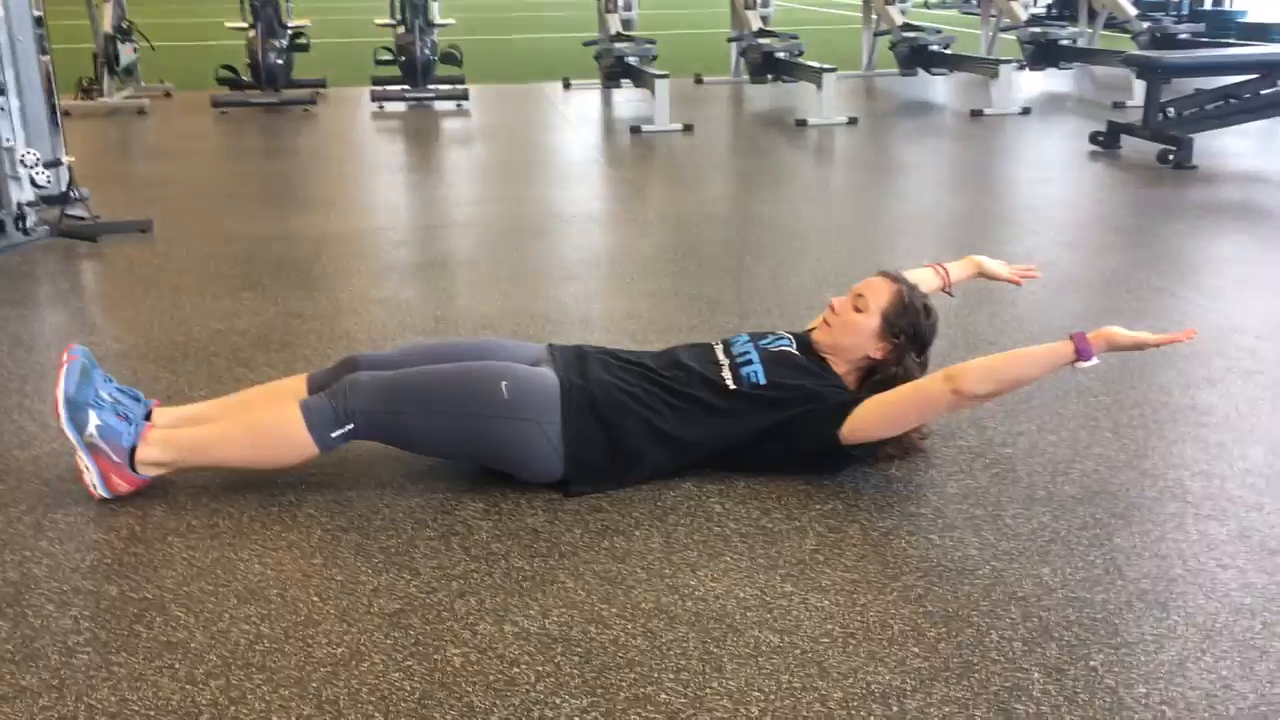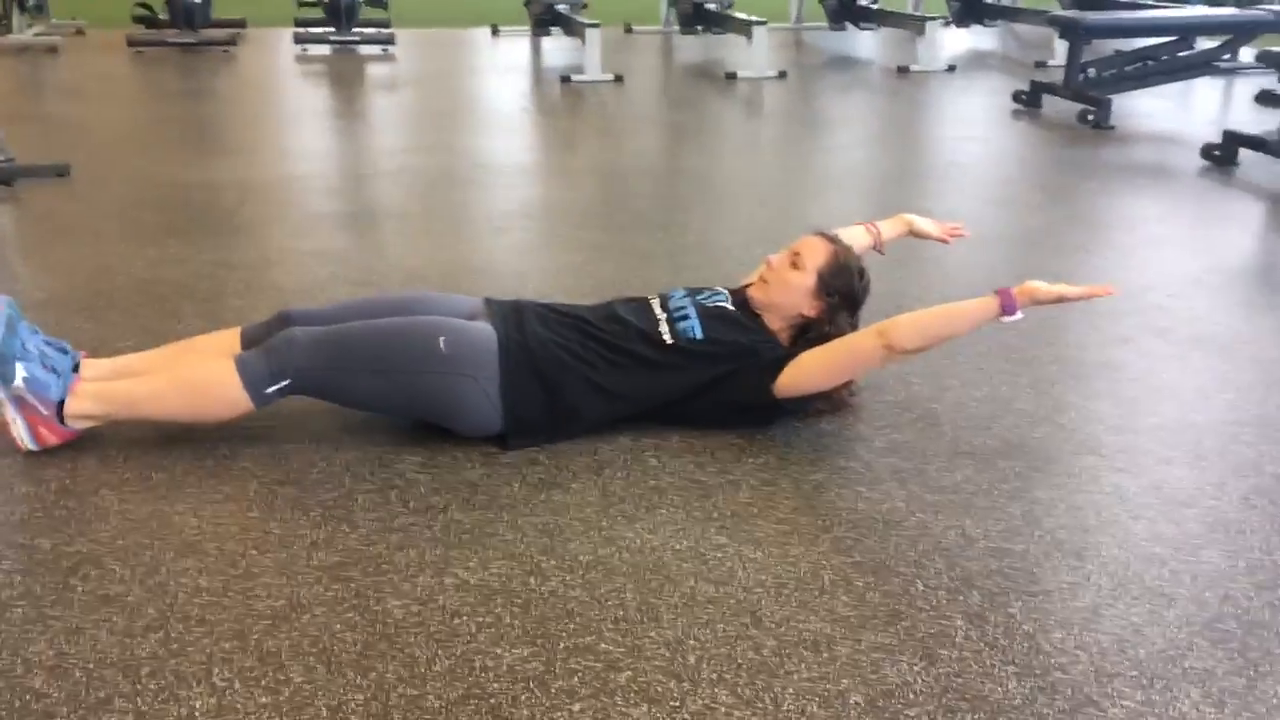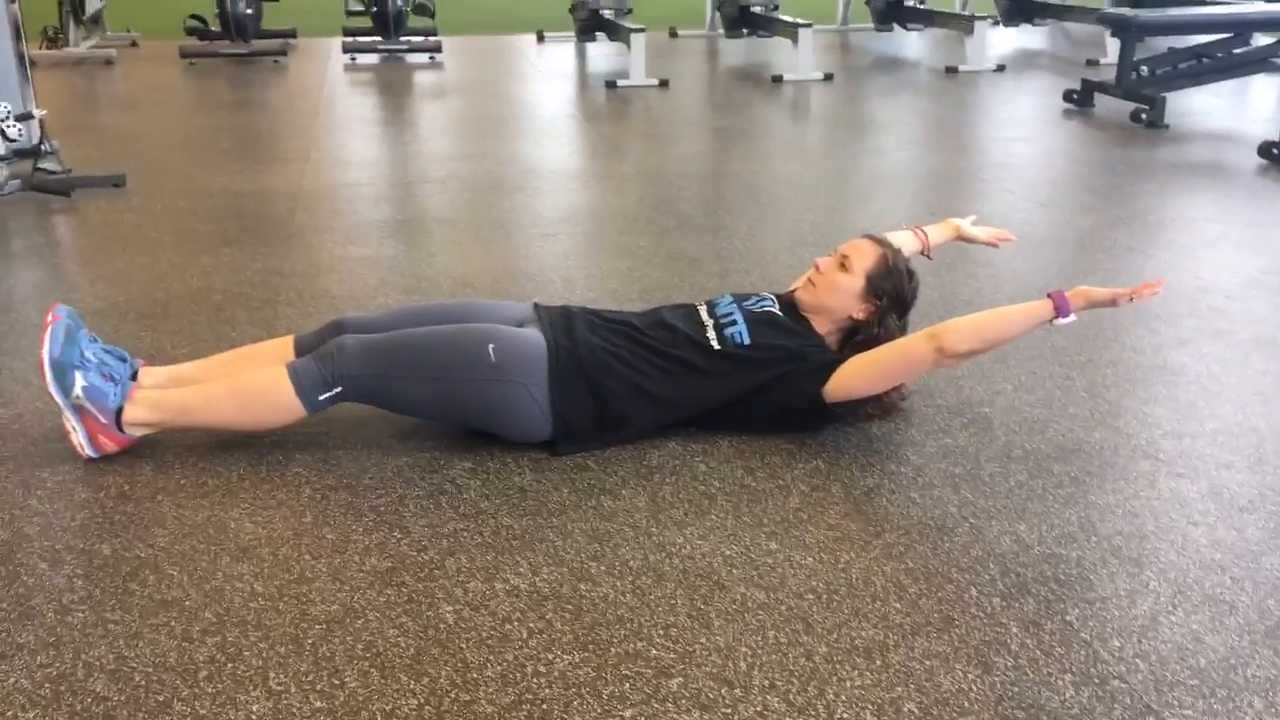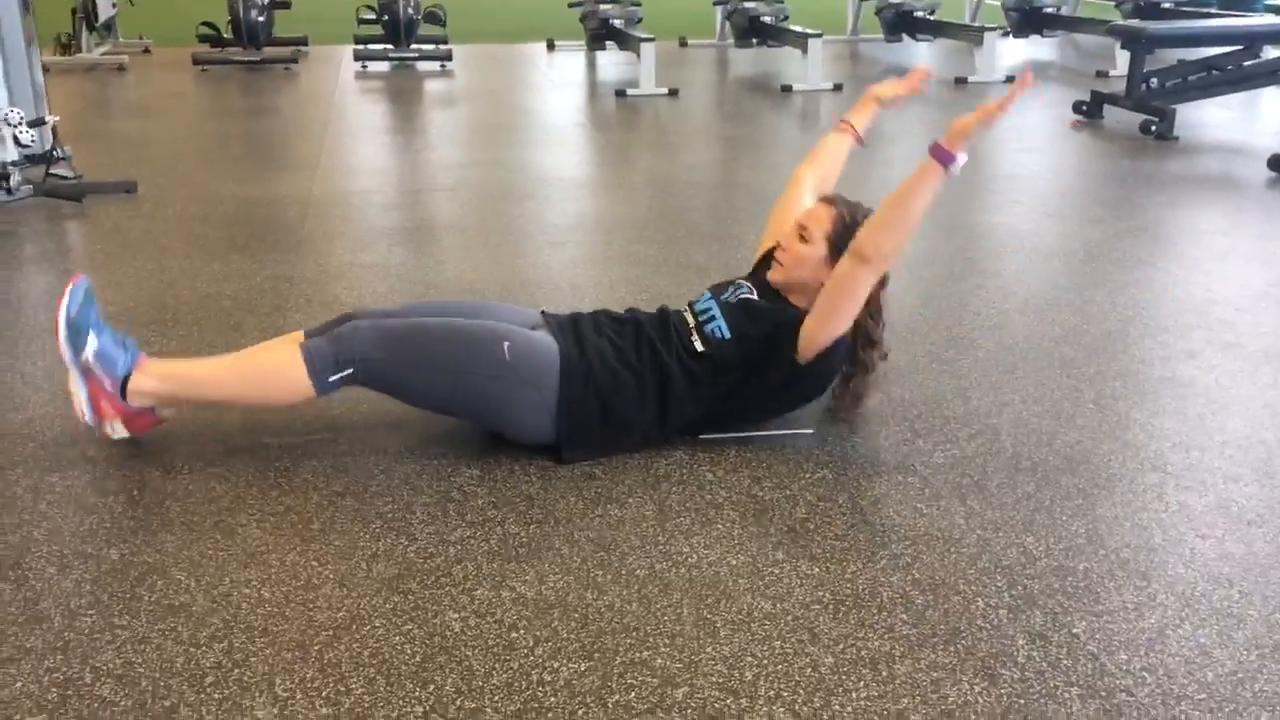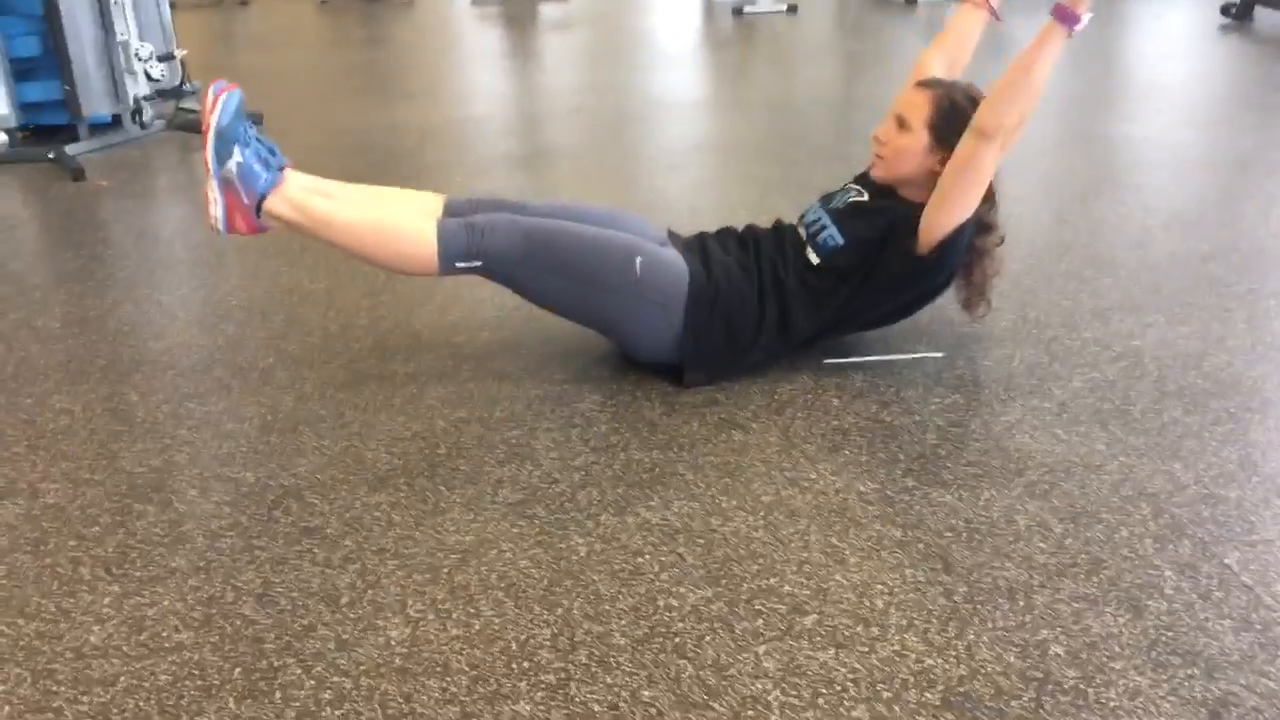
dt=0.7s
person 1, frame 1
left shoulder: (830, 411)
right shoulder: (802, 352)
left elbow: (958, 382)
right elbow: (896, 284)
left wrist: (1091, 344)
right wrist: (968, 263)
left hip: (570, 430)
right hip: (568, 371)
left knee: (355, 406)
right knee: (357, 372)
left ankle: (136, 454)
right ankle: (150, 423)
person 1, frame 2
left shoulder: (765, 368)
right shoulder: (737, 305)
left elbow: (888, 338)
right elbow: (831, 240)
left wrist: (1015, 298)
right wrist: (894, 222)
left hip: (507, 384)
right hip: (505, 325)
left knee: (291, 363)
right knee: (289, 325)
person 1, frame 3
left shoulder: (810, 374)
right shoulder: (782, 308)
left elbow: (941, 341)
right elbow: (878, 244)
left wrist: (1068, 301)
right wrist: (944, 227)
left hip: (554, 390)
right hip: (553, 331)
left knee: (341, 371)
right knee: (344, 332)
left ankle: (124, 414)
right ankle: (138, 381)
person 1, frame 4
left shoulder: (804, 349)
right shoulder: (767, 286)
left elbow: (871, 253)
right elbow: (808, 188)
left wrist: (945, 152)
right wrist: (860, 115)
left hip: (568, 398)
right hip: (560, 343)
left knee: (354, 354)
right knee: (355, 324)
left ankle: (131, 382)
right ankle: (139, 381)
person 1, frame 5
left shoulder: (924, 243)
right shoulder: (883, 191)
left elbow: (987, 133)
right elbow: (934, 83)
left hip: (694, 314)
right hip: (687, 262)
left knee: (484, 242)
right knee: (484, 210)
left ankle: (269, 196)
right ankle: (274, 187)
